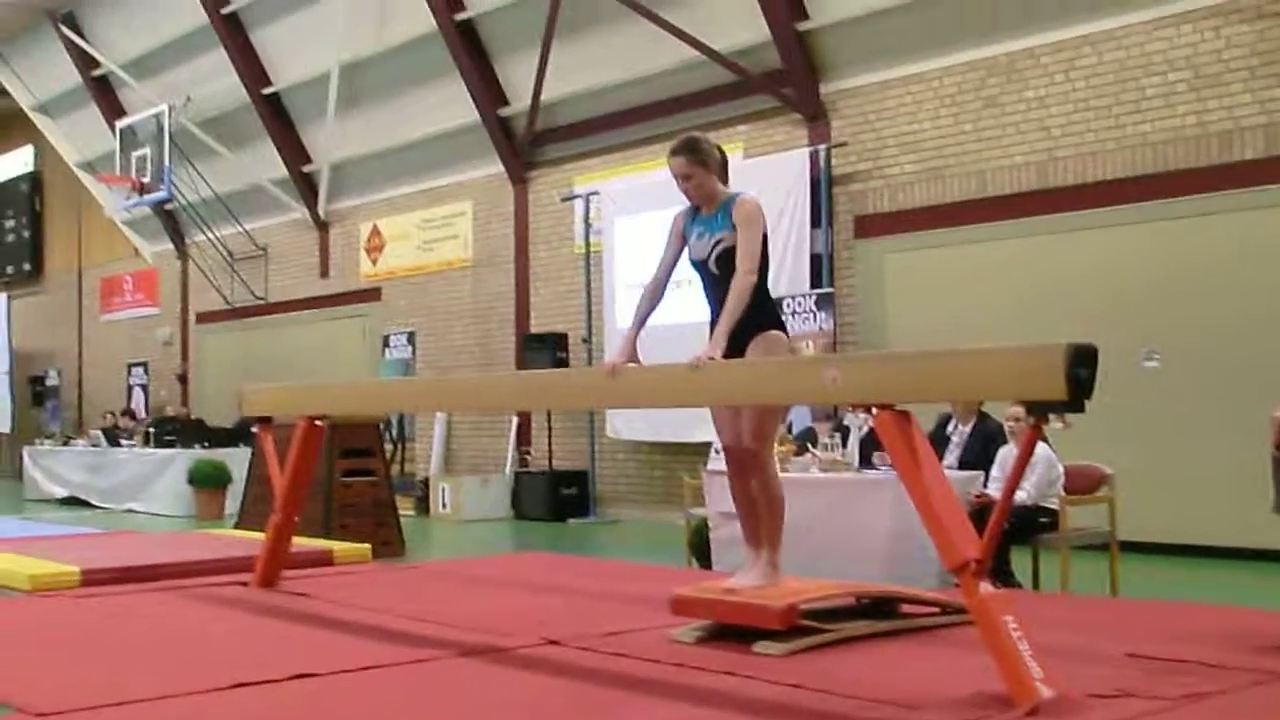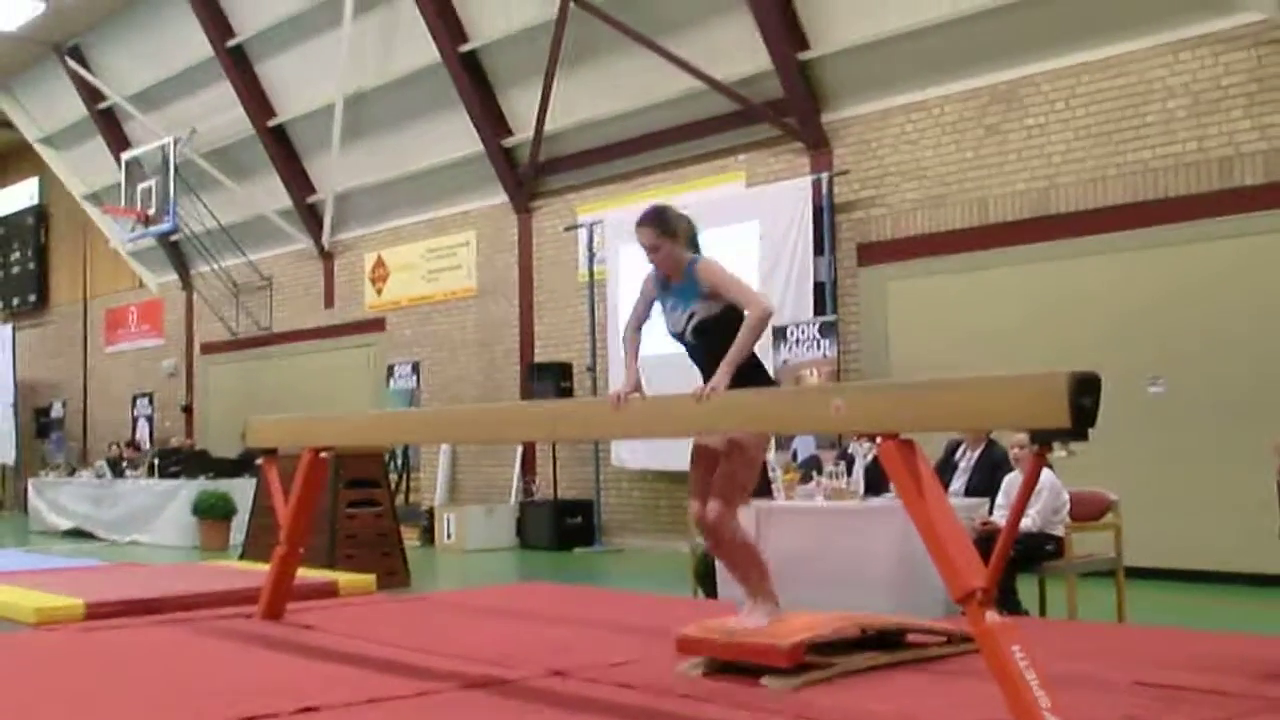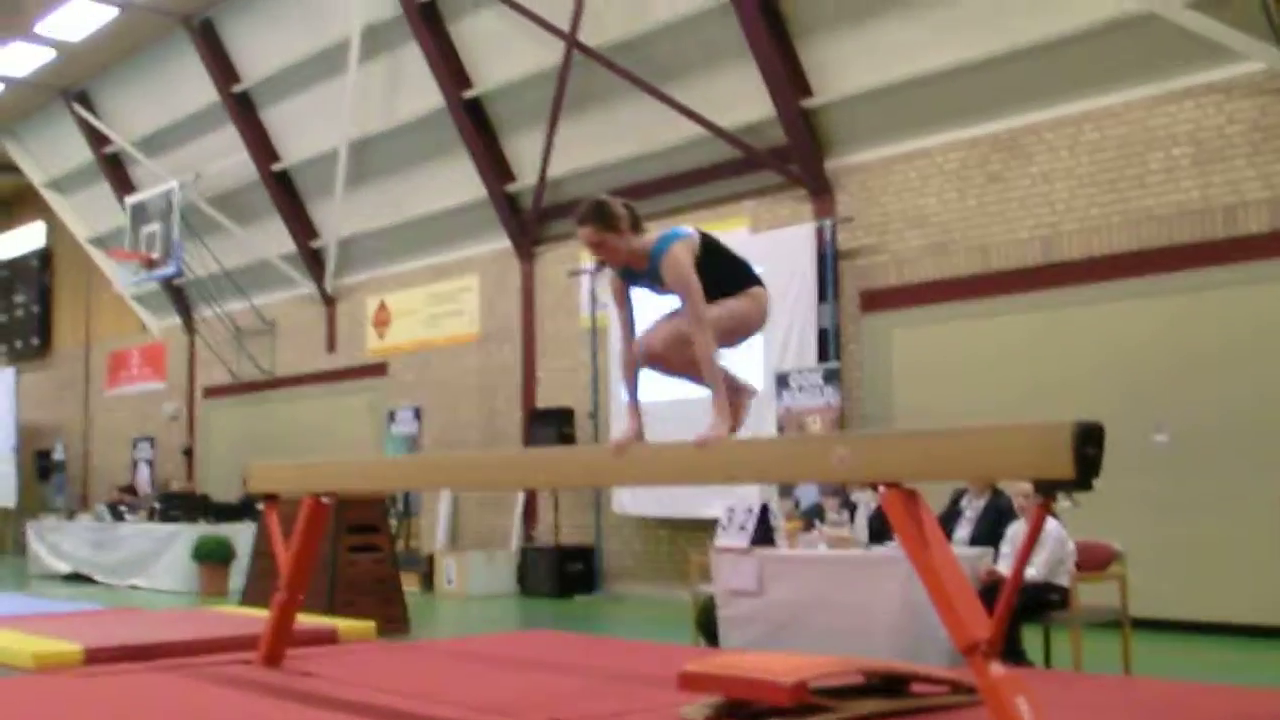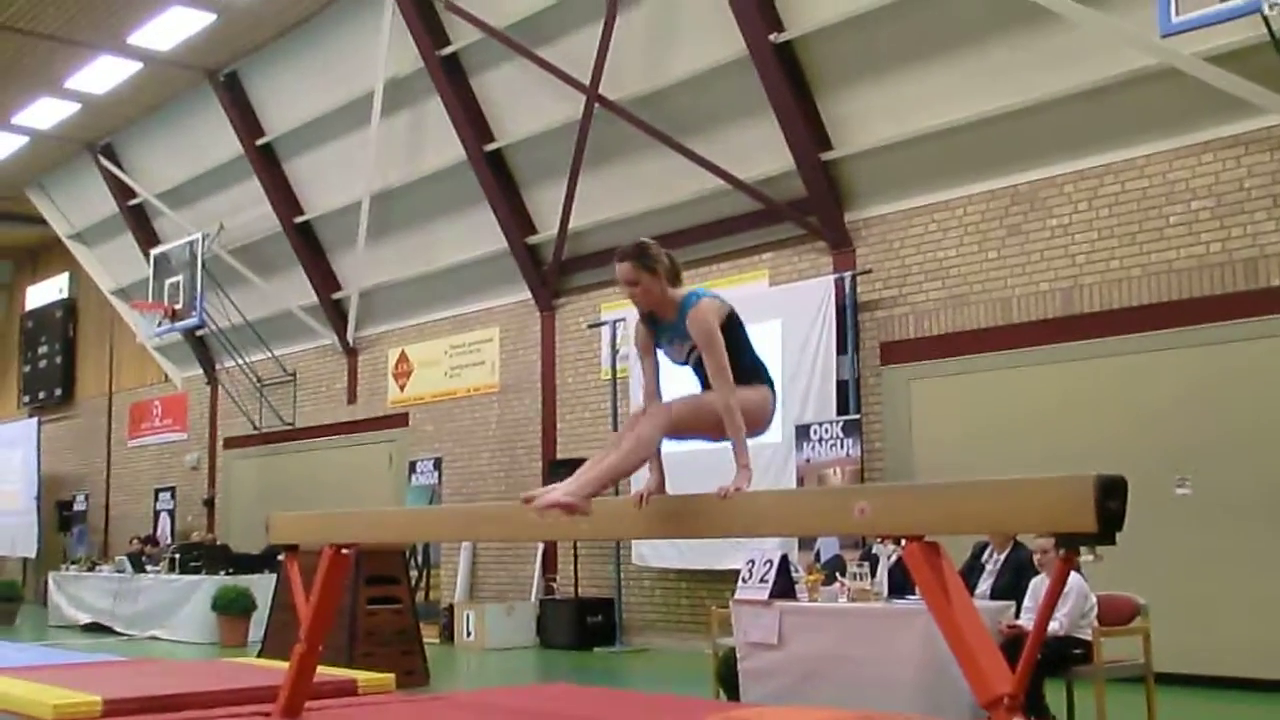
dt=0.4s
person 1, frame 1
left shoulder: (744, 208)
right shoulder: (684, 220)
left elbow: (747, 276)
right elbow: (657, 282)
left wrist: (719, 340)
right wrist: (629, 341)
left hip: (762, 334)
right hip: (723, 341)
left knee: (756, 455)
right knee: (735, 456)
left ankle: (769, 562)
right ankle: (755, 559)
person 1, frame 2
left shoulder: (706, 272)
right shoulder: (655, 283)
left elbow: (761, 310)
right elbow: (631, 331)
left wrist: (722, 376)
right wrist: (631, 377)
left hip: (750, 394)
right hip: (714, 392)
left knee: (718, 513)
right knee: (702, 515)
left ankle: (765, 601)
right ankle: (757, 598)
person 1, frame 3
left shoulder: (670, 254)
right shoulder: (620, 273)
left elbow: (702, 332)
right elbow: (628, 346)
left wrist: (721, 414)
right wrist: (634, 418)
left hip: (747, 299)
right hip: (714, 301)
left knee: (657, 346)
right knee: (643, 347)
left ankle: (734, 392)
right ankle: (731, 391)
person 1, frame 4
left shoulder: (699, 309)
right shoulder: (645, 326)
left elbow: (723, 386)
right elbow: (651, 396)
left wrist: (742, 468)
right wrist: (656, 473)
left hip: (754, 397)
right hip: (720, 408)
left knee: (657, 418)
right knee: (639, 424)
left ankle: (578, 489)
